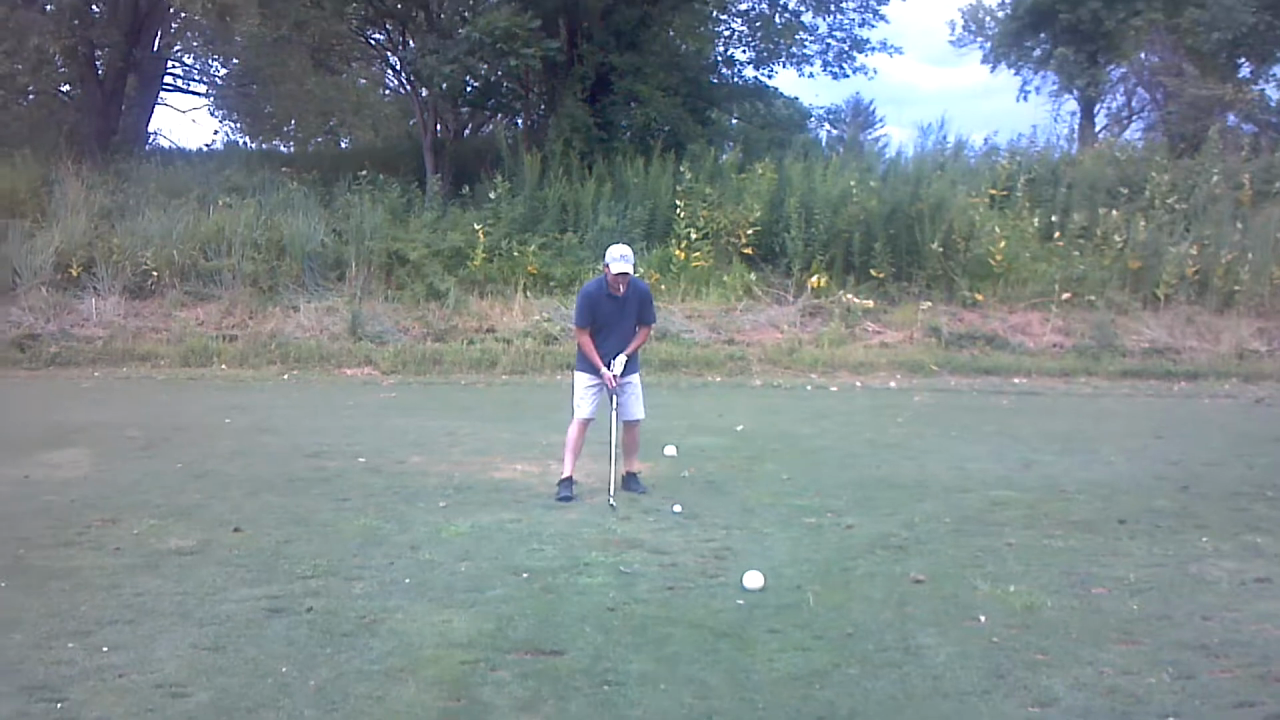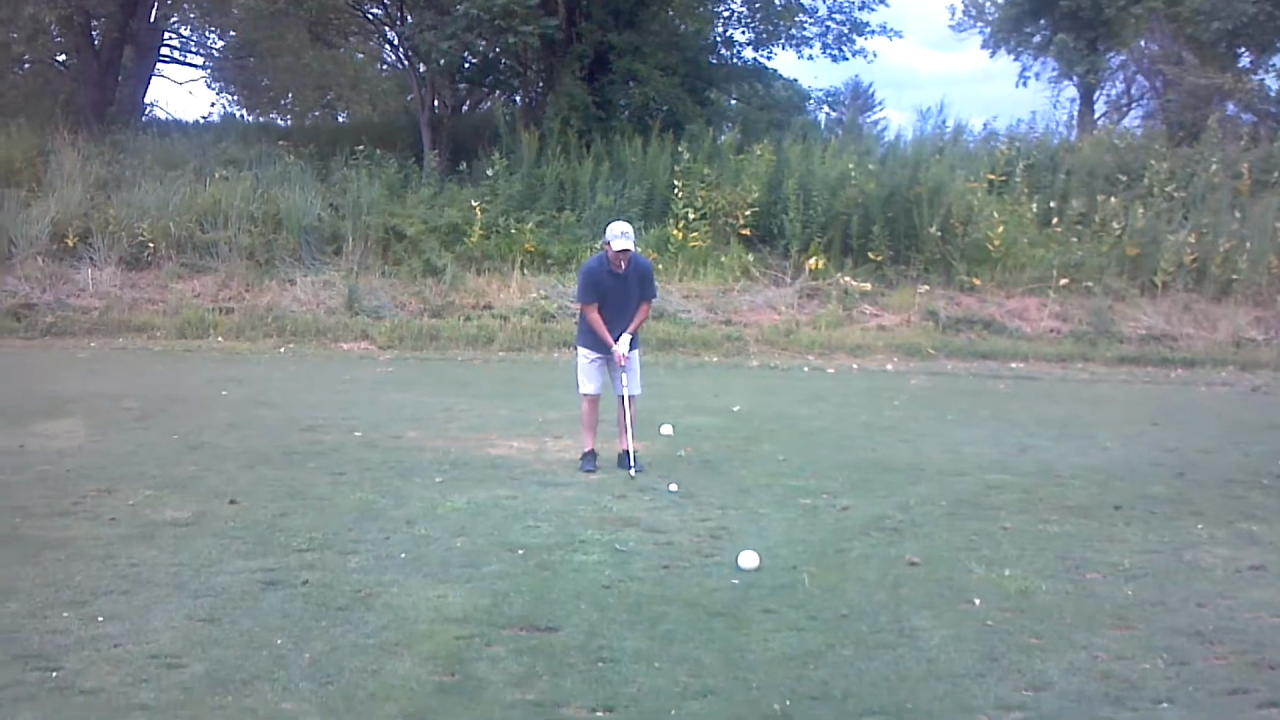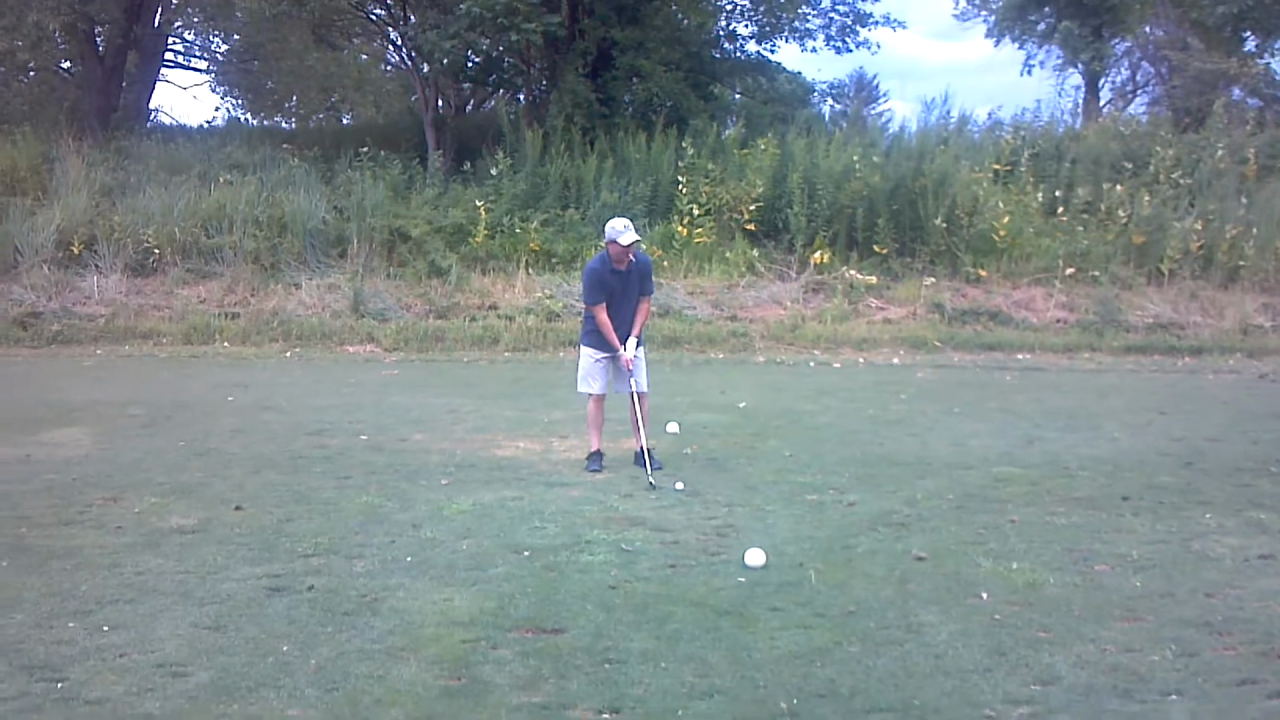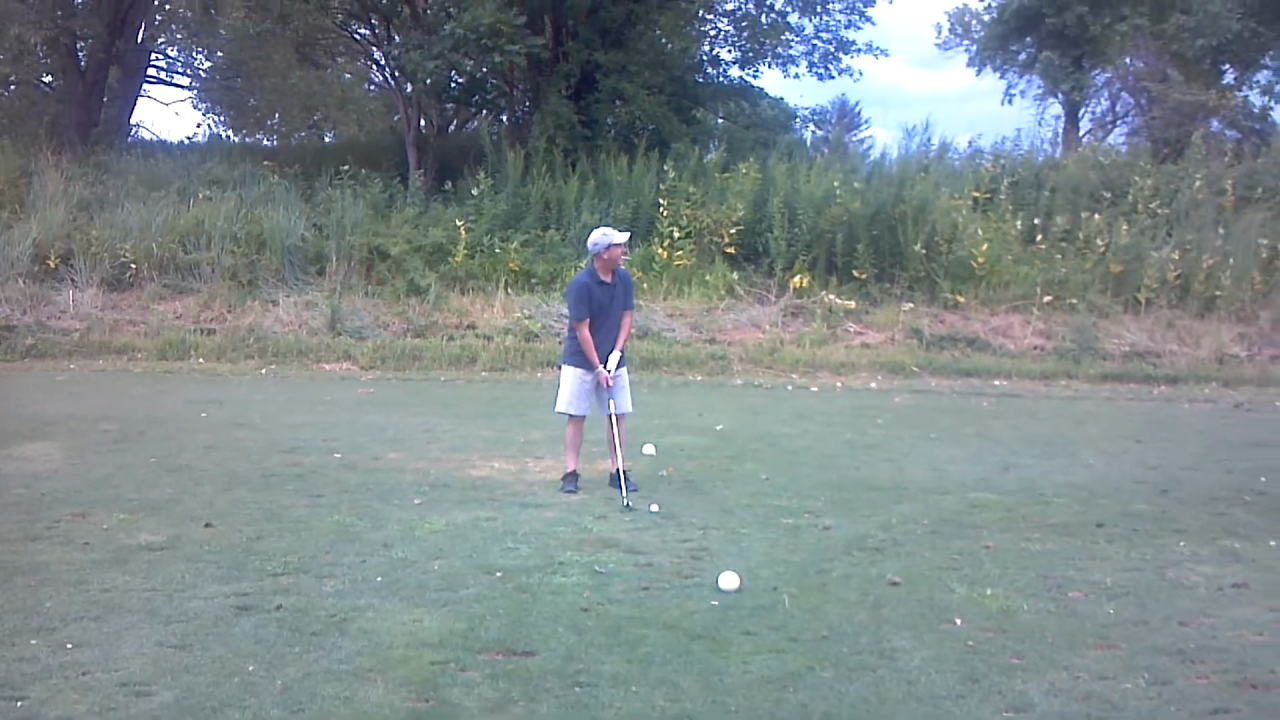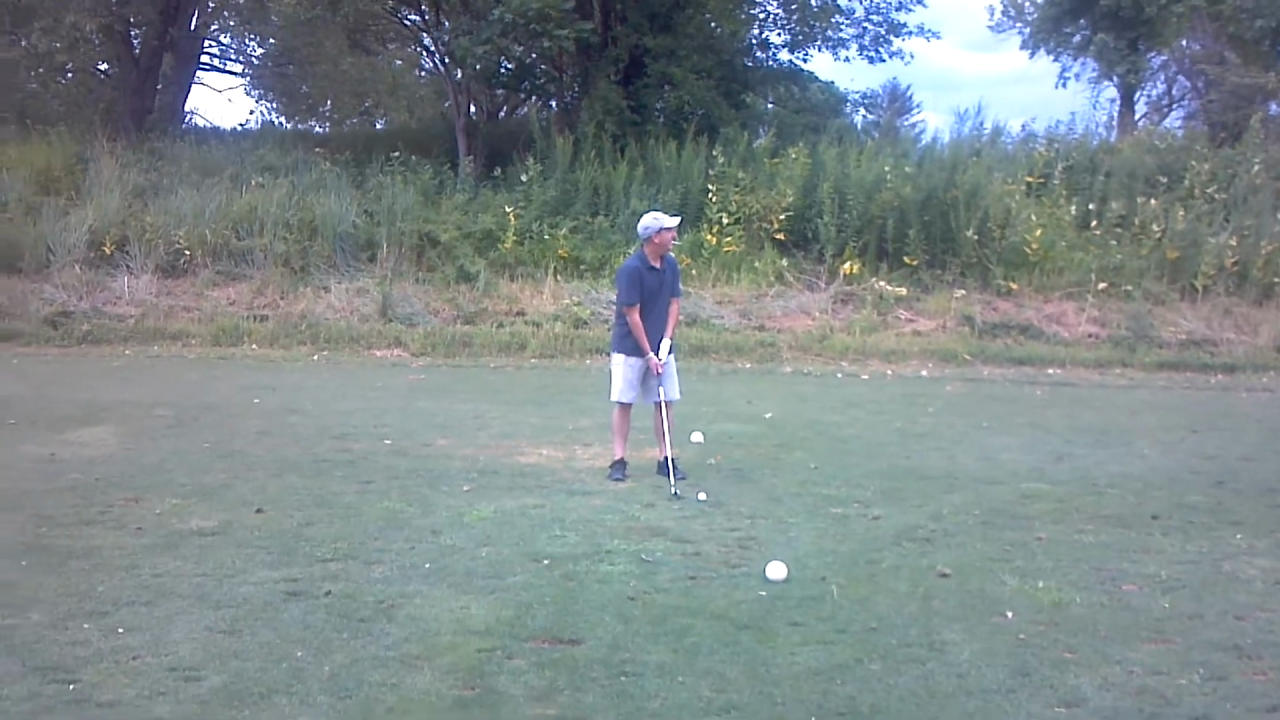
dt=0.3s
person 1, frame 1
left shoulder: (642, 291)
right shoulder: (590, 292)
left elbow: (645, 329)
right elbow: (582, 336)
left wrist: (625, 356)
right wrist: (602, 368)
left hip: (626, 367)
right hip: (590, 367)
left knee: (633, 421)
right knee: (581, 419)
left ankle: (630, 474)
right ankle: (566, 479)
person 1, frame 2
left shoulder: (643, 267)
right shoulder: (591, 269)
left elbow: (645, 305)
right elbow: (590, 313)
left wrist: (627, 336)
right wrist: (612, 346)
left hip: (627, 340)
right hip: (593, 342)
left knee: (628, 396)
right knee: (591, 396)
left ankle: (625, 452)
right ankle: (589, 452)
person 1, frame 3
left shoulder: (643, 263)
right shoulder: (594, 269)
left elbow: (644, 302)
right elbow: (600, 314)
left wrist: (633, 339)
right wrist: (619, 350)
left hip: (630, 340)
right hip: (597, 341)
left knee: (640, 393)
right knee: (597, 395)
left ankle: (642, 450)
right ankle: (595, 452)
person 1, frame 4
left shoulder: (624, 279)
right shoulder: (581, 284)
left elbow: (626, 317)
right elbow: (581, 330)
left wrist: (616, 353)
right wrist: (597, 367)
left hip: (614, 360)
right hip: (581, 362)
left knee: (618, 415)
right knee: (576, 416)
left ankle: (617, 471)
right ankle: (570, 473)
person 1, frame 5
left shoulder: (671, 265)
right shoulder: (630, 269)
left elbow: (673, 304)
right elbow: (632, 315)
left wrist: (666, 341)
right wrist: (647, 354)
left hip: (661, 347)
right hip: (630, 349)
left knee: (664, 403)
right knee: (624, 403)
left ankle: (665, 459)
right ankle: (618, 460)
